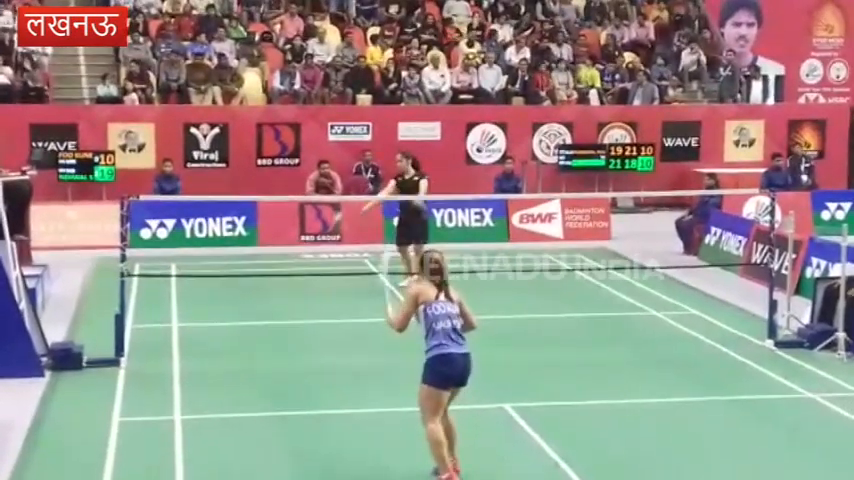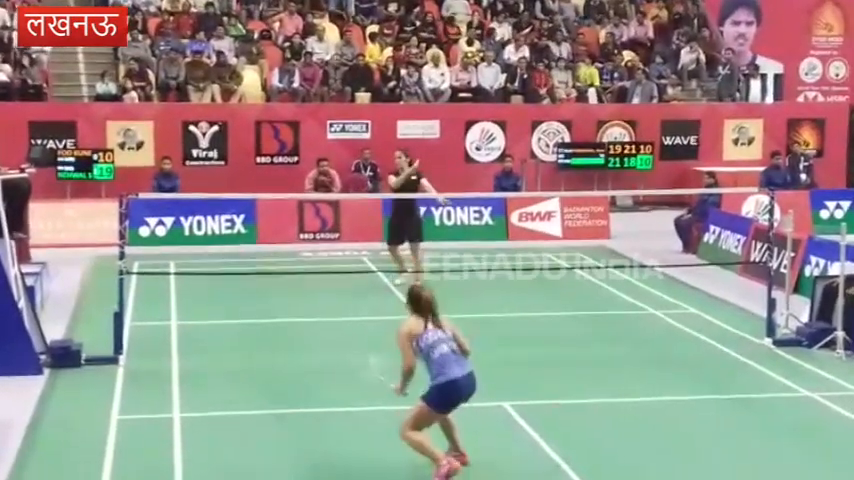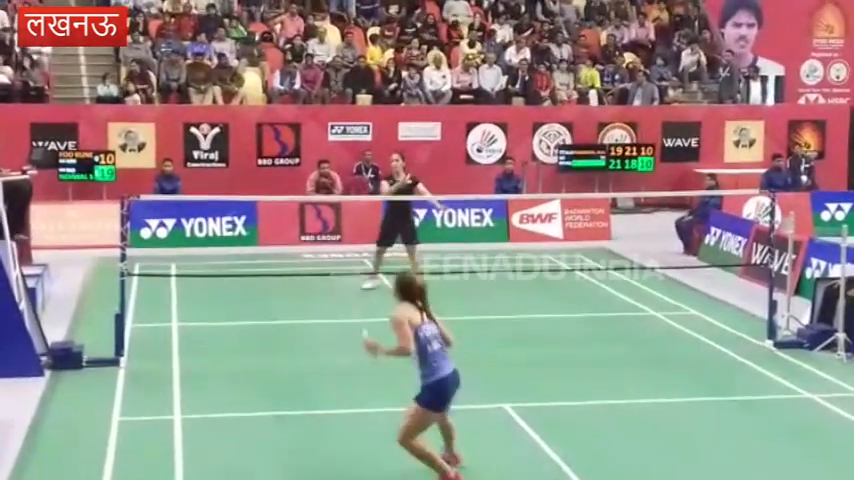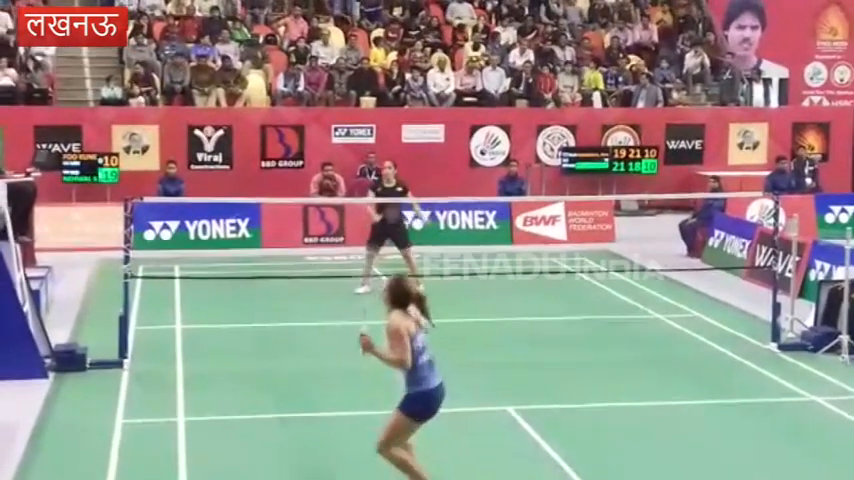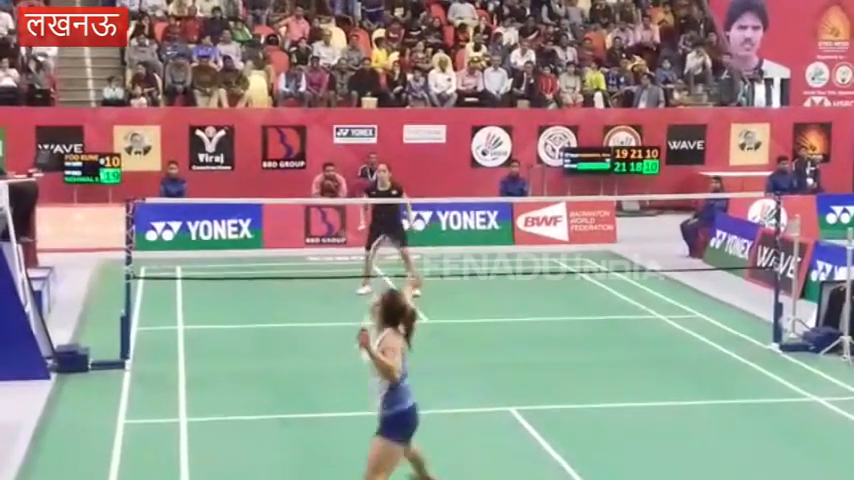
dt=0.2s
person 1, frame 1
left shoulder: (417, 289)
right shoulder: (452, 293)
left elbow: (400, 325)
right elbow: (471, 324)
left wrist: (390, 316)
left hip: (442, 360)
right hip: (463, 358)
left knee: (432, 421)
right knee: (439, 410)
person 1, frame 2
left shoulder: (407, 327)
right shoulder: (440, 322)
left elbow: (409, 366)
right elbow: (466, 350)
left wrist: (402, 386)
left hip: (448, 387)
right hip: (468, 381)
left knee: (408, 430)
right knee: (438, 411)
left ankle: (445, 463)
right ankle: (457, 452)
person 1, frame 3
left shoulder: (400, 314)
right shoulder: (424, 311)
left elbow: (407, 349)
right elbow: (449, 341)
left wrist: (379, 350)
left hip: (437, 384)
right hip: (450, 377)
left knee: (405, 438)
right knee: (440, 414)
right ankle: (451, 454)
person 1, frame 4
left shoulder: (396, 322)
right shoulder: (412, 315)
left elbow: (404, 362)
left wrist: (373, 350)
left hip: (423, 395)
right hip: (433, 388)
left knee: (385, 446)
right knee: (398, 440)
person 1, frame 5
left shoulder: (390, 340)
right shoulder: (390, 333)
left elbow: (392, 374)
left wrist: (369, 349)
left hip: (397, 416)
right hip: (404, 411)
right knee: (404, 448)
person 2, frame 1
left shoulder: (421, 177)
right shoulder: (397, 178)
left elbow: (422, 191)
right elbow: (386, 191)
left wrist: (418, 200)
right wrist: (369, 205)
left hip: (418, 217)
right hip: (404, 217)
left knee: (418, 250)
right knee: (402, 249)
right ankle: (410, 275)
person 2, frame 2
left shoulder: (417, 175)
right shoulder: (393, 175)
left elbow: (428, 187)
right elbow: (394, 184)
left wrist: (439, 198)
right wrist: (408, 172)
left hip: (412, 216)
right hip: (397, 216)
left knee: (415, 249)
right knee: (392, 248)
left ankle: (418, 279)
right ankle: (403, 272)
person 2, frame 3
left shoulder: (412, 180)
right shoulder: (386, 180)
left elbow: (425, 193)
right elbow: (385, 192)
left wrist: (437, 204)
right wrist: (399, 184)
left hip: (406, 219)
right hip: (390, 219)
left knee: (411, 252)
right knee: (379, 250)
right ankle: (373, 279)
person 2, frame 4
left shoulder: (402, 187)
right shoulder: (375, 187)
left elbow: (413, 204)
right elbow: (369, 205)
left wrist: (421, 216)
right wrist: (374, 215)
left hip: (397, 224)
right hip: (379, 225)
left knee: (407, 254)
right knee: (370, 254)
left ankle: (417, 284)
right ankle: (365, 284)
person 2, frame 5
left shoulder: (397, 188)
right shoulder: (370, 189)
left elbow: (407, 205)
right elbow: (364, 207)
left wrist: (410, 220)
right wrist: (362, 222)
left hip: (394, 225)
right hip: (377, 225)
left knee: (404, 253)
right knee: (368, 254)
left ankle: (415, 284)
right ankle: (366, 285)
